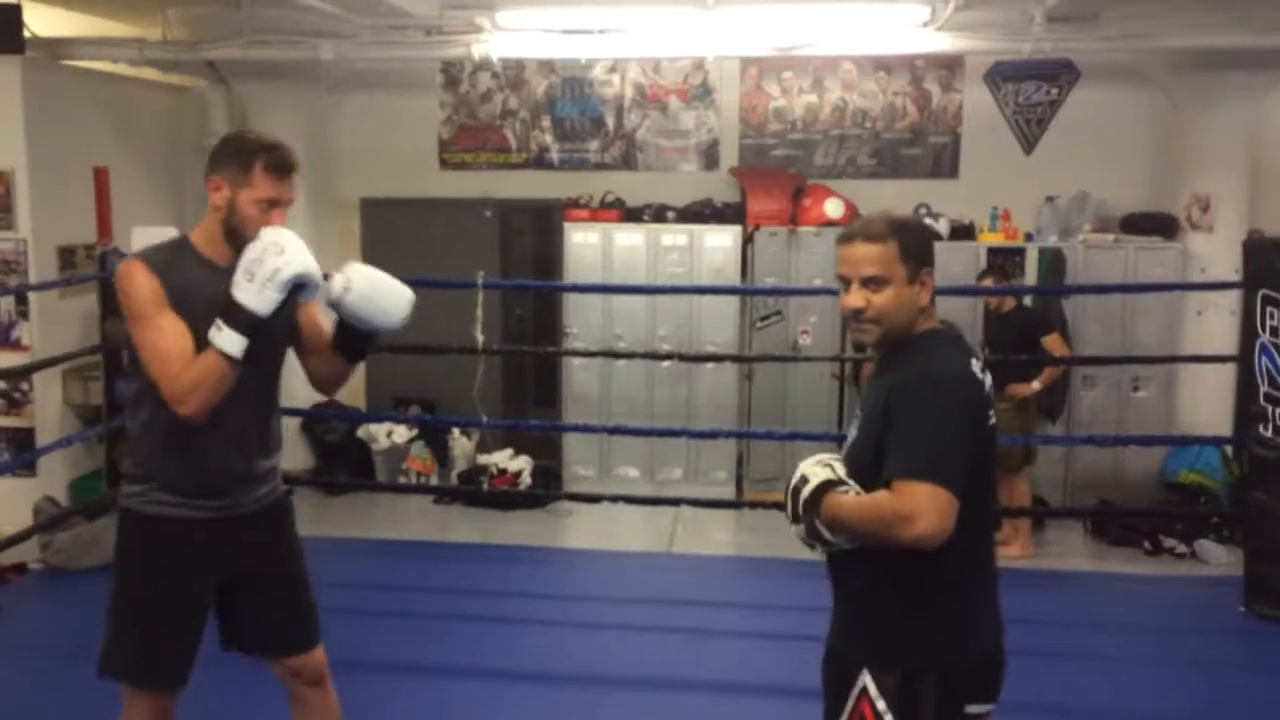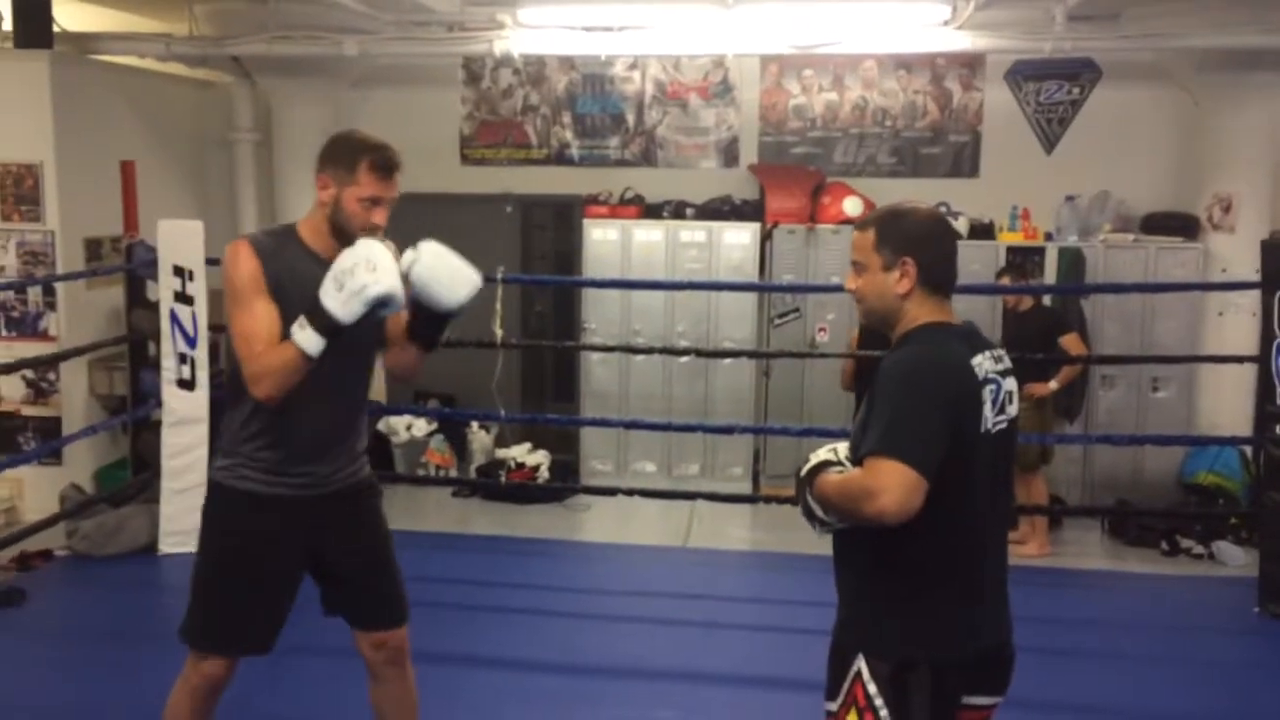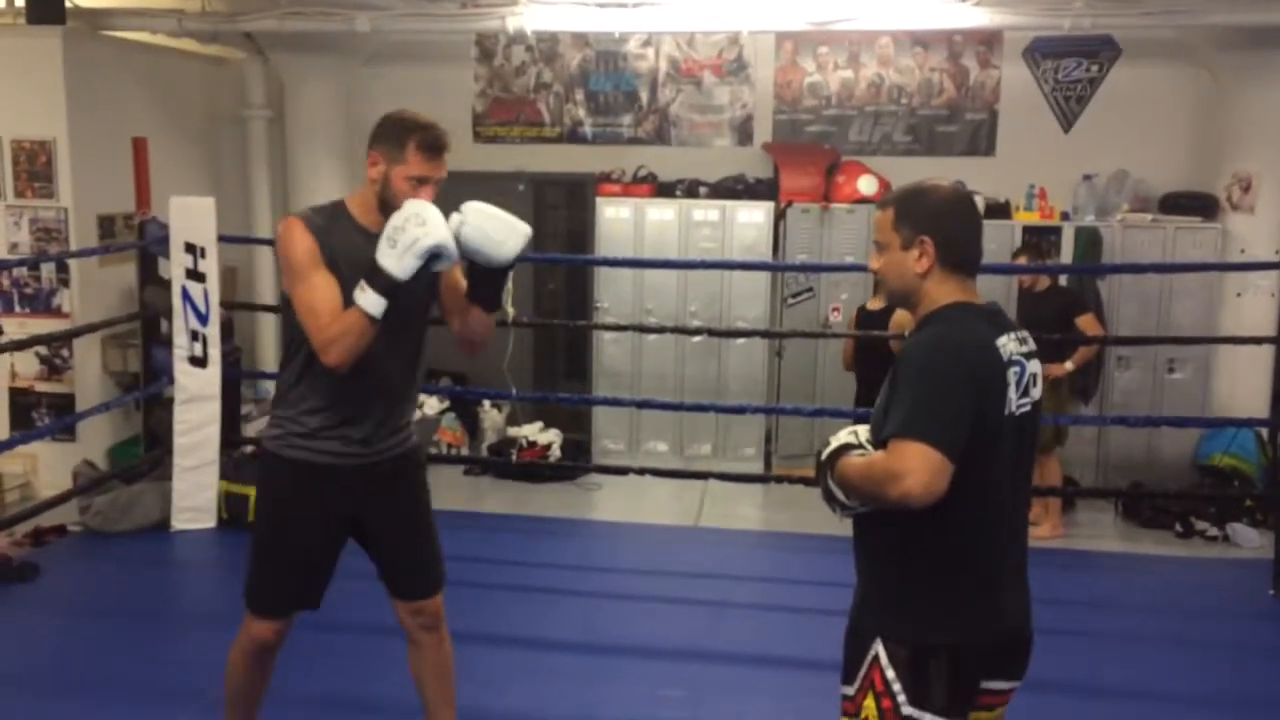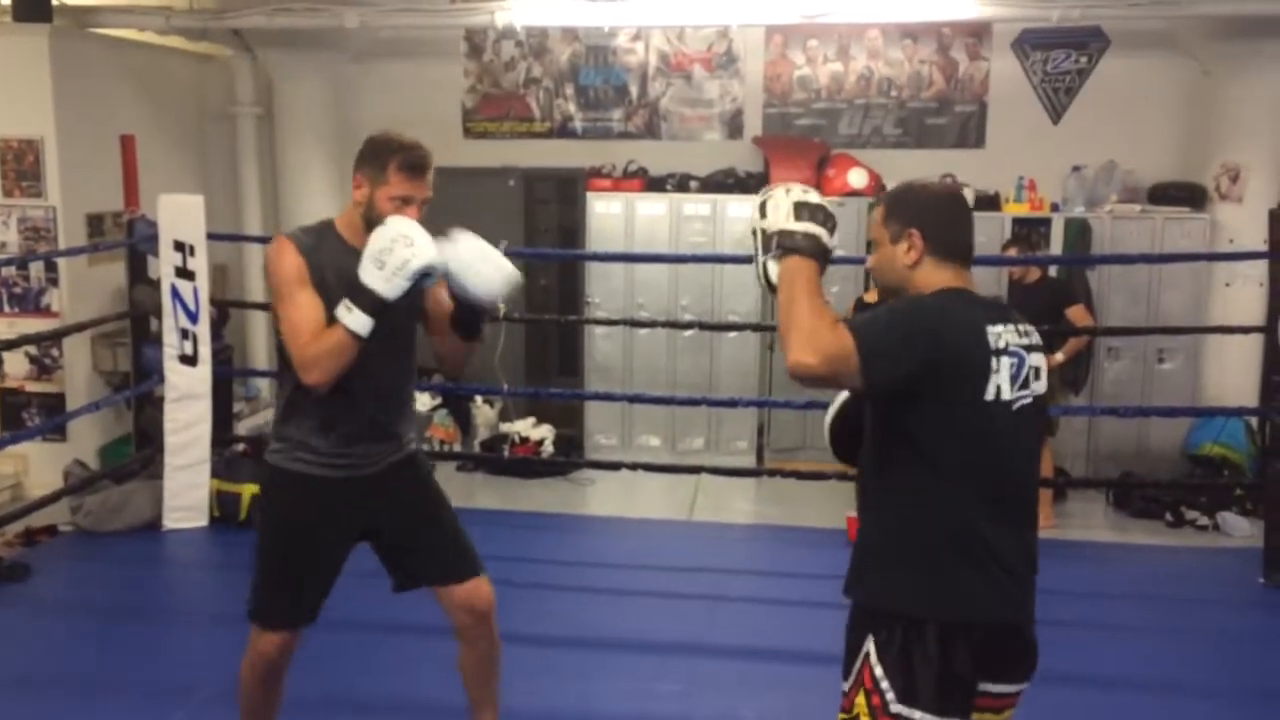
dt=1s
person 1, frame 1
left shoulder: (279, 271)
right shoulder: (147, 275)
left elbow: (325, 379)
right elbow: (188, 399)
left wrist: (356, 331)
right wrist: (245, 311)
left hip: (256, 507)
right hip: (167, 517)
left knee: (307, 670)
person 1, frame 2
left shoulder: (376, 264)
right shoulder: (253, 257)
left elbow: (401, 369)
right elbow: (264, 382)
left wrist: (429, 316)
right wrist: (328, 313)
left hip: (343, 486)
right hip: (254, 491)
left knee: (389, 645)
right knee: (210, 665)
person 1, frame 3
left shoulder: (427, 235)
right shoulder: (305, 234)
left elbow: (472, 337)
right elbow: (334, 349)
left wrist: (488, 272)
right wrist: (387, 272)
left hip: (390, 456)
right hip: (305, 459)
left knee: (425, 614)
right knee: (265, 627)
person 1, frame 4
left shoulder: (419, 256)
right shoulder: (295, 253)
left elbow: (451, 359)
right elbow: (314, 369)
left wrist: (471, 308)
right wrist: (373, 292)
left hip: (392, 464)
right hip: (308, 474)
left knee: (475, 603)
right knee: (273, 641)
person 2, frame 1
left shoulder: (925, 382)
right shoulder: (939, 357)
left elbow: (921, 518)
left wrist: (822, 503)
right wrist: (846, 481)
left hip: (905, 652)
person 2, frame 2
left shoulder: (915, 370)
right shoulder: (983, 356)
left elbow: (888, 497)
left wrist: (819, 482)
right wrist: (852, 474)
left hip: (904, 643)
person 2, frame 3
left shoulder: (939, 349)
right shoulder: (1007, 336)
left elbow: (913, 480)
left wrist: (842, 467)
right wrist: (877, 452)
left hip: (921, 625)
person 2, frame 4
left shoulder: (925, 324)
right shoulder: (1017, 333)
left elbow: (810, 357)
left wrist: (796, 253)
left hip: (921, 604)
right hip: (1002, 598)
person 3, frame 1
left shoulder: (1030, 317)
right shoulder: (991, 319)
left elbow: (1062, 355)
left wrist: (1035, 385)
left hip: (1016, 401)
right hip: (993, 400)
left knee: (1016, 470)
right knee: (1000, 468)
left ankle: (1024, 540)
right ankle: (1008, 528)
person 3, frame 2
left shoulder: (1048, 316)
right shoulder: (1009, 317)
left elbow: (1080, 354)
left wrist: (1052, 385)
left hip: (1033, 401)
left knee: (1033, 469)
right knee: (1017, 466)
left ankle: (1041, 539)
right ankle: (1024, 527)
person 3, frame 3
left shoulder: (1065, 297)
right shoulder: (1025, 296)
left elbow: (1096, 335)
left wrist: (1068, 365)
left hip: (1049, 382)
left knee: (1046, 450)
left ankle: (1054, 521)
right ankle: (1038, 509)
person 3, frame 4
left shoulder: (1055, 288)
right shoulder: (1014, 287)
left elbow: (1087, 326)
left wrist: (1058, 357)
left hip: (1043, 374)
left knee: (1039, 439)
left ankle: (1046, 511)
